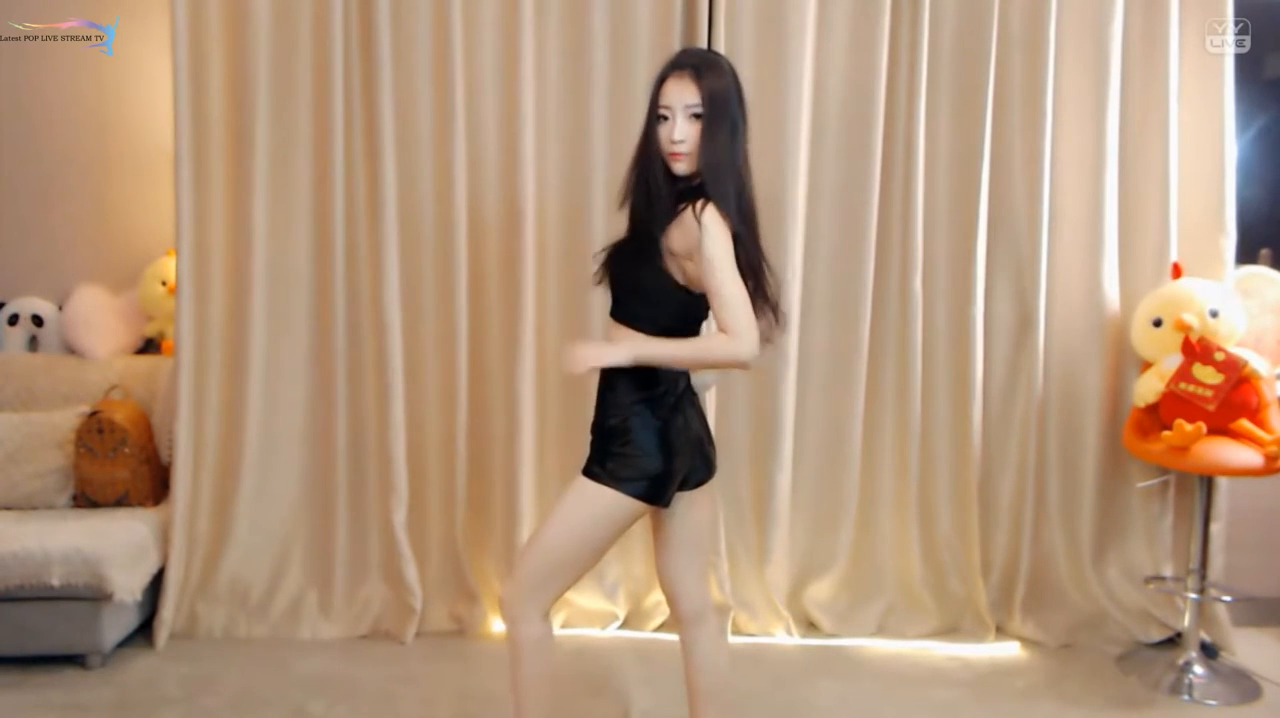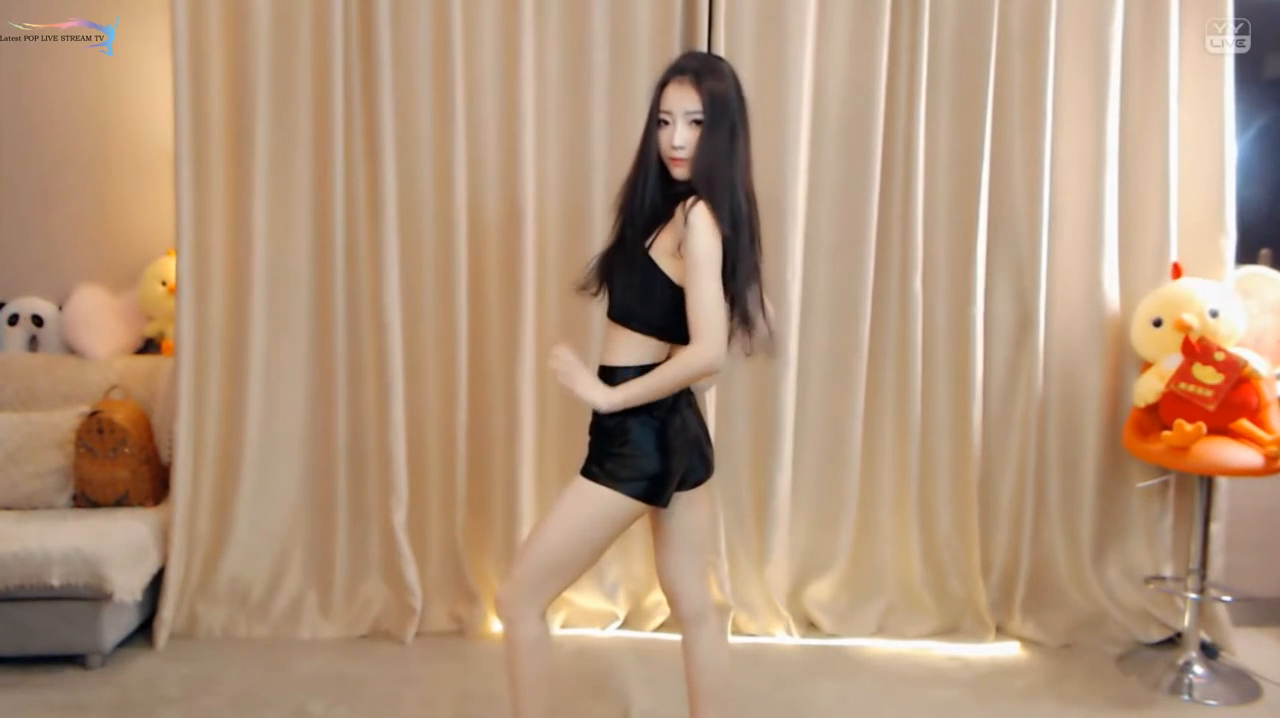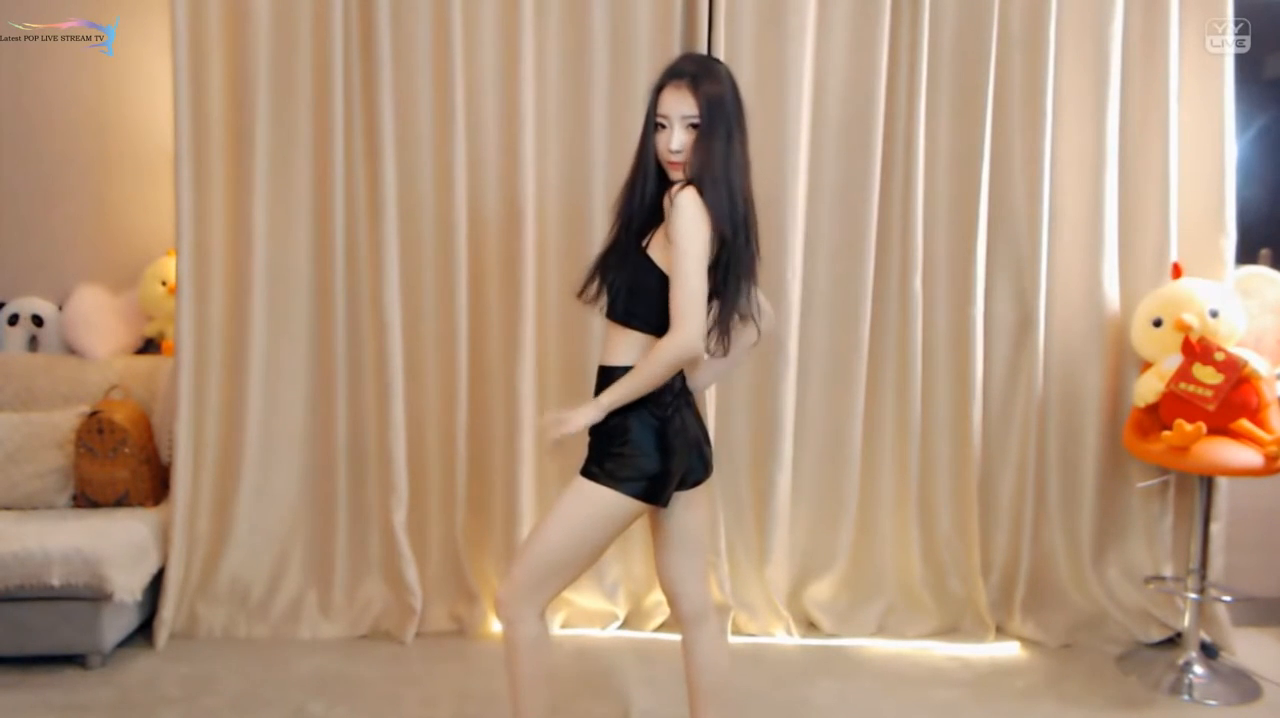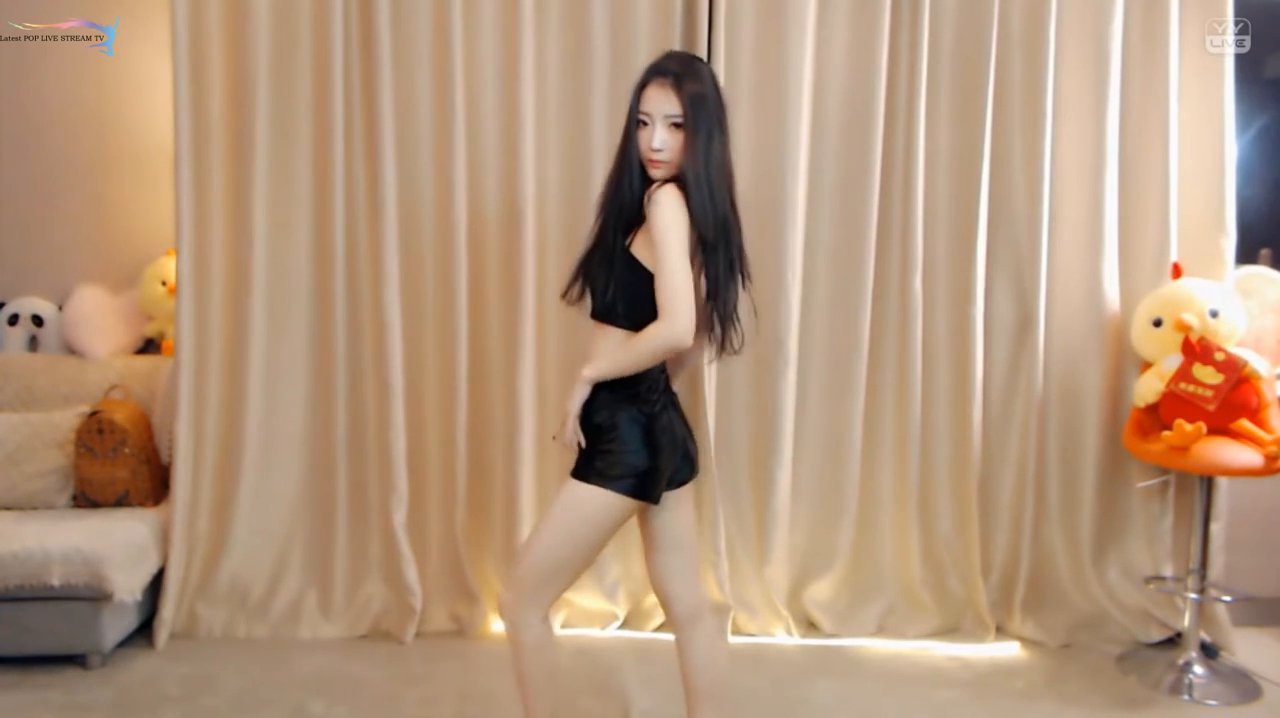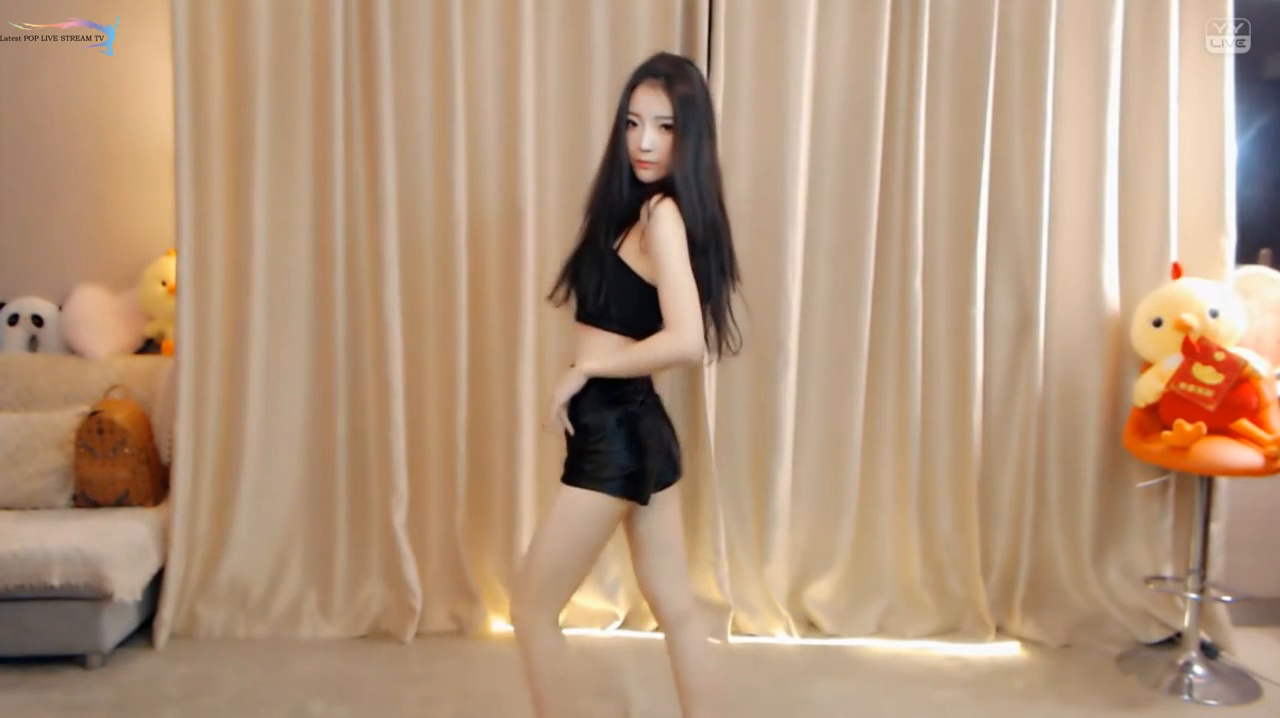
dt=0.2s
person 1, frame 1
left shoulder: (703, 218)
right shoulder: (682, 210)
left elbow: (742, 344)
right elbow: (752, 311)
left wrist: (628, 350)
right wrist: (670, 365)
left hip: (638, 435)
right hip: (676, 424)
left knee: (522, 599)
right knee: (693, 603)
person 1, frame 2
left shoulder: (697, 216)
right shoulder: (682, 212)
left elbow: (708, 352)
right elbow: (752, 319)
left wrist: (608, 394)
right wrist: (661, 378)
left hip: (638, 437)
right hip: (676, 428)
left knee: (519, 599)
right knee: (694, 602)
person 1, frame 3
left shoulder: (688, 203)
right shoulder: (701, 210)
left elbow: (685, 339)
right elbow: (756, 316)
left wrist: (595, 408)
right wrist: (686, 384)
left hip: (638, 436)
right hip: (675, 428)
left knee: (518, 598)
right knee: (693, 602)
person 1, frame 4
left shoulder: (666, 198)
right shoulder: (681, 206)
left elbow: (677, 329)
right elbow: (727, 322)
left wrist: (586, 377)
right wrist: (661, 369)
left hip: (625, 431)
right hip: (657, 424)
left knee: (521, 600)
right knee: (687, 603)
person 1, frame 5
left shoulder: (662, 213)
right shoulder: (645, 211)
left elbow: (687, 340)
right elbow: (698, 322)
left wrist: (584, 368)
left hip: (613, 432)
right hip: (637, 427)
left knee: (532, 609)
right knee: (674, 604)
